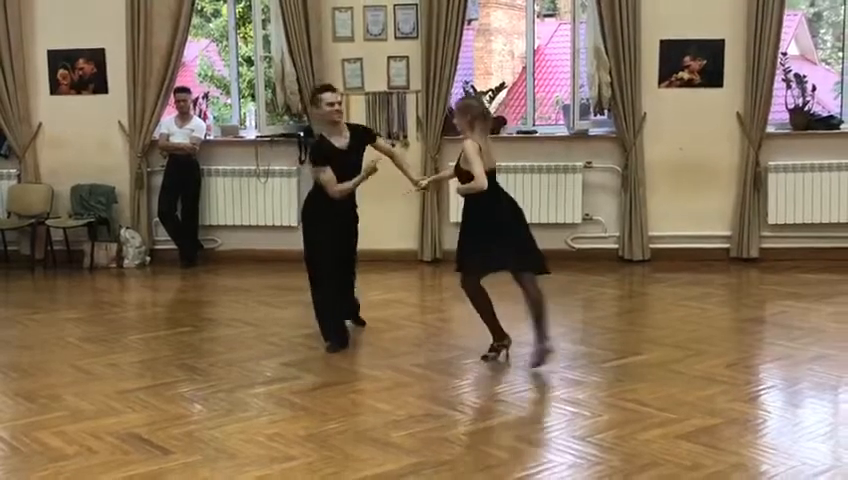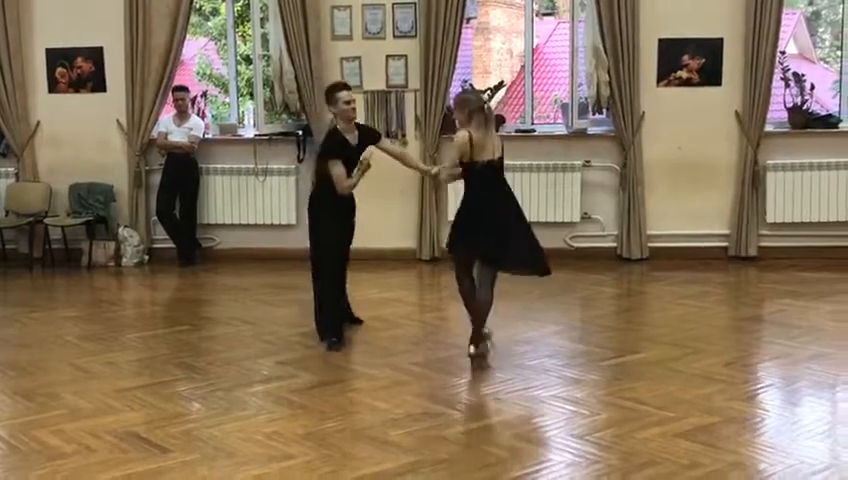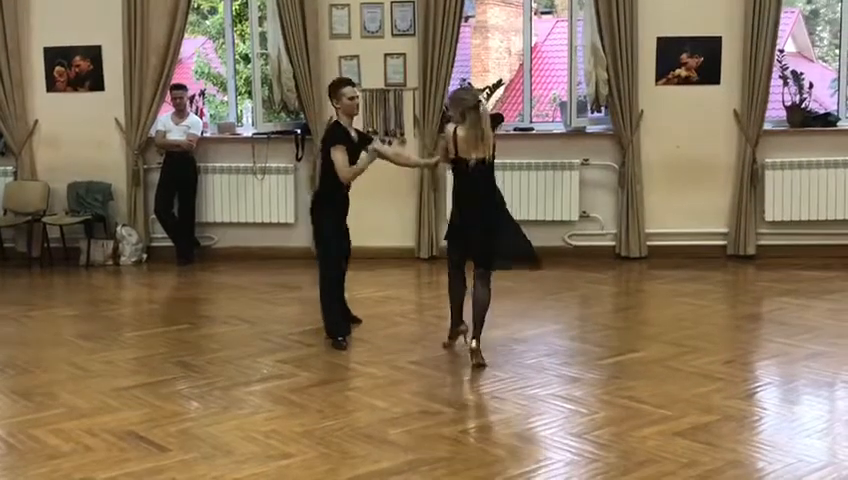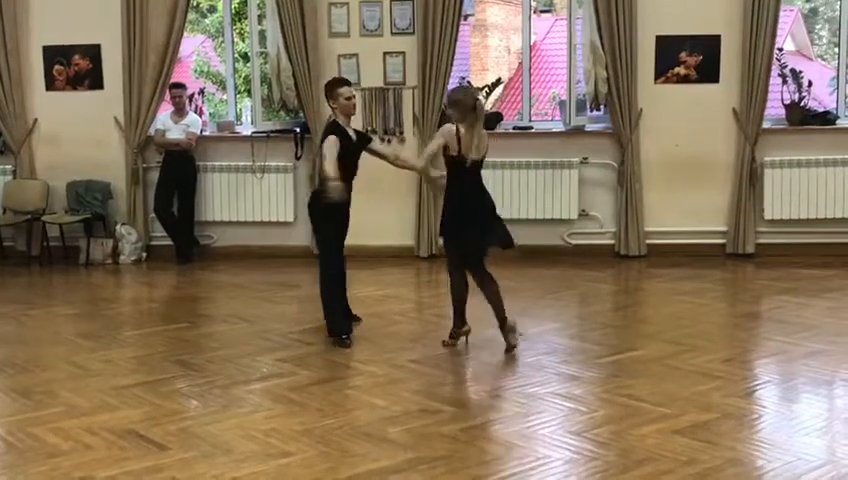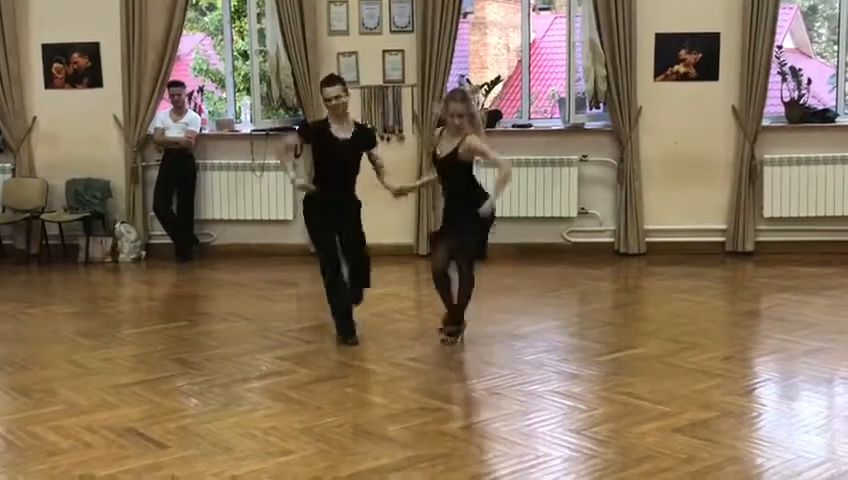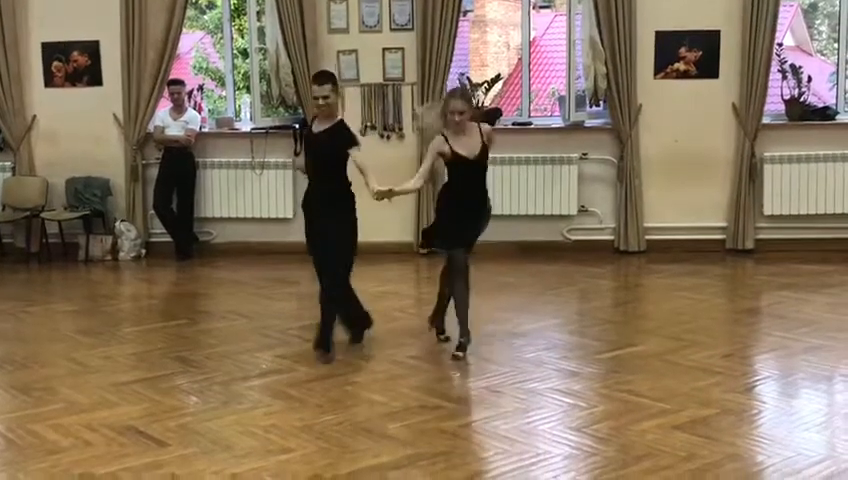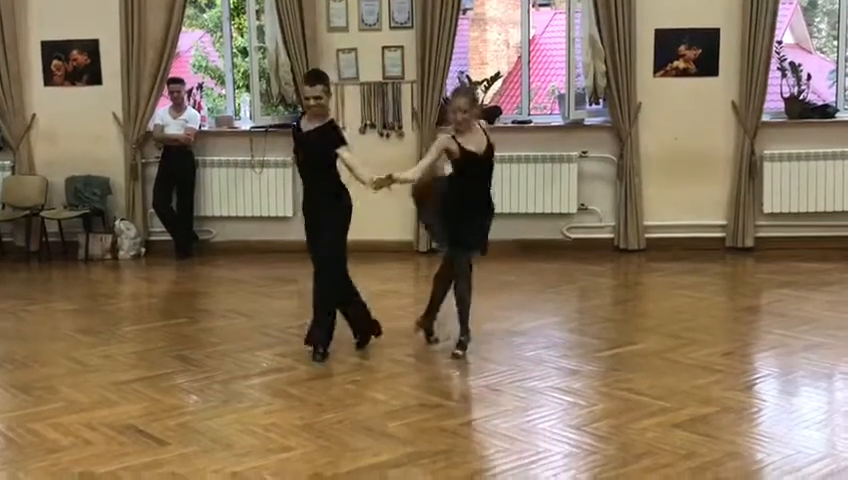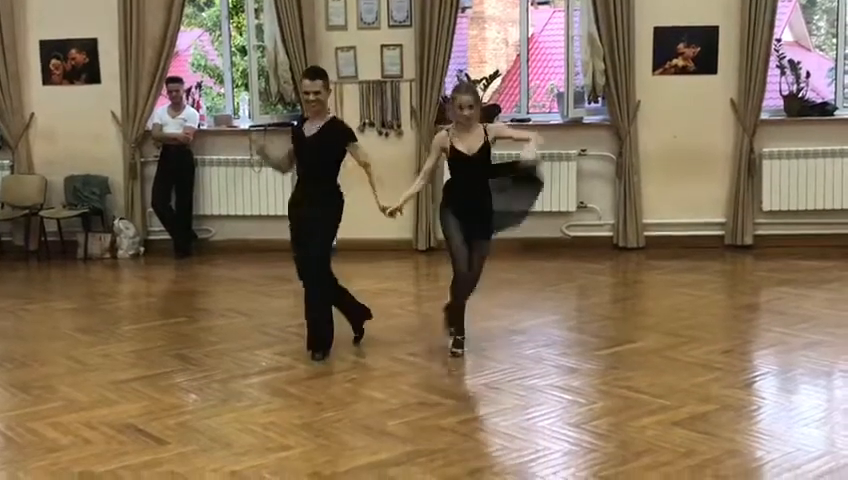
dt=0.2s
person 1, frame 1
left shoulder: (360, 133)
right shoulder: (319, 148)
left elbow: (391, 153)
right elbow: (335, 191)
left wrist: (413, 179)
right wrist: (362, 175)
left hip: (347, 211)
right hip: (319, 214)
left knee: (346, 265)
right knee: (323, 270)
left ankle: (348, 309)
right ankle: (334, 333)
person 1, frame 2
left shoulder: (364, 133)
right shoulder: (332, 142)
left elbow: (397, 153)
right elbow: (343, 187)
left wrist: (425, 169)
right wrist: (362, 169)
left hip: (345, 207)
right hip: (325, 209)
left knee: (340, 261)
right knee: (326, 265)
left ankle: (342, 312)
right ankle: (331, 331)
person 1, frame 3
left shoulder: (357, 135)
right shoulder: (335, 133)
left elbow: (391, 155)
right elbow: (345, 175)
left wrist: (426, 162)
right wrist: (368, 159)
left hip: (338, 204)
right hip: (327, 206)
left knee: (341, 258)
right knee: (332, 262)
left ankle: (340, 312)
right ankle: (336, 330)
person 1, frame 4
left shoulder: (356, 134)
right shoulder: (333, 132)
left elbow: (390, 156)
right elbow: (328, 155)
left wrist: (423, 170)
right wrist: (332, 180)
left hip: (340, 205)
right hip: (326, 205)
left knee: (336, 260)
right knee: (332, 263)
left ankle: (341, 312)
right ankle: (338, 328)
person 1, frame 5
left shoulder: (363, 133)
right shoulder: (316, 130)
left elbow: (378, 164)
right elbow: (286, 146)
left wrist: (387, 182)
right wrist: (293, 175)
left hip: (347, 204)
right hip: (319, 206)
left knee: (358, 260)
right knee: (330, 265)
left ankle: (349, 302)
right ankle: (345, 326)
person 1, frame 6
left shoulder: (343, 132)
right shoulder: (310, 125)
left elbow: (360, 163)
left wrist: (373, 187)
right wrist: (306, 166)
left hip: (339, 207)
right hip: (313, 205)
left knee: (335, 270)
right knee: (325, 270)
left ankle: (326, 339)
right ankle: (357, 320)
person 1, frame 7
left shoulder: (331, 131)
right shoulder: (301, 122)
left elbow: (349, 160)
left wrist: (370, 180)
right wrist: (300, 159)
left hip: (334, 205)
right hip: (312, 204)
left knee: (328, 270)
right knee: (330, 271)
left ankle: (320, 339)
right ankle: (364, 325)
person 1, frame 8
left shoulder: (338, 129)
right shoulder: (300, 128)
left elbow: (365, 163)
right elbow: (286, 166)
left wrist: (377, 199)
right wrist: (266, 155)
left hip: (326, 205)
right hip: (300, 204)
left knee: (315, 269)
right knee: (309, 270)
left ankle: (320, 340)
right ankle: (356, 313)
person 2, frame 1
left shoulder: (470, 144)
right shoulder: (483, 142)
left elbow: (480, 184)
right elbow: (457, 171)
left wrist: (462, 188)
right wrist: (432, 179)
left hip: (483, 221)
right hip: (501, 217)
left knee: (470, 282)
right knee: (525, 274)
left ankle: (499, 338)
right ankle: (541, 338)
person 2, frame 2
left shoulder: (463, 137)
right shoulder: (493, 137)
left elbow: (446, 176)
left wrist: (455, 170)
right wrist: (463, 169)
left hip: (477, 212)
right hip: (503, 211)
left knee: (463, 270)
right knee: (486, 276)
left ankle: (478, 334)
right ankle: (478, 335)
person 2, frame 3
left shoulder: (451, 131)
right shoulder: (489, 136)
left elbow: (445, 158)
left hip: (466, 212)
right hip: (491, 211)
left knee: (456, 268)
right knee: (482, 277)
left ankle: (457, 325)
right ankle: (475, 339)
person 2, frame 4
left shoulder: (449, 130)
right shoulder: (482, 136)
left elbow: (424, 159)
right wrist: (448, 177)
left hip: (459, 207)
right hip: (479, 206)
left knee: (457, 268)
right knee: (476, 268)
left ankle: (460, 325)
right ankle: (504, 325)
person 2, frame 5
left shoulder: (471, 141)
right shoulder: (440, 135)
left elbow: (505, 168)
left wrist: (491, 201)
right wrist: (412, 187)
left hip: (472, 209)
right hip: (455, 207)
left knee: (452, 266)
right knee: (439, 266)
left ankle: (455, 319)
right ankle: (454, 318)
person 2, frame 6
left shoulder: (484, 131)
right shoulder: (440, 142)
right elbow: (418, 181)
right wrist: (393, 191)
left hip: (474, 206)
right hip: (453, 209)
left knee: (455, 266)
right knee: (459, 268)
left ankle: (438, 317)
right ankle: (463, 334)
person 2, frame 7
left shoulder: (483, 129)
right shoulder: (447, 141)
right elbow: (417, 172)
right wrist: (393, 177)
left hip: (479, 208)
right hip: (457, 209)
left knee: (452, 264)
right knee: (460, 268)
left ankle: (428, 318)
right ankle: (463, 333)
person 2, frame 8
left shoulder: (491, 131)
right shoulder: (443, 138)
left elbow: (532, 138)
right elbow: (423, 178)
left wrist: (530, 149)
right wrist: (402, 201)
left hip: (482, 207)
right hip: (453, 208)
left knee: (473, 273)
right knee: (462, 270)
left ankle: (453, 312)
right ankle: (457, 331)
person 3, frame 1
left shoulder: (199, 124)
right shoulder: (167, 122)
left elbow: (193, 149)
right elbow: (161, 144)
left wrist: (171, 147)
right wrist: (182, 145)
left hip: (189, 168)
right hip: (172, 167)
left knee: (189, 212)
right knee: (164, 210)
left ankle: (189, 252)
right ankle: (190, 245)
person 3, frame 2
left shoulder: (197, 122)
right shoulder: (165, 120)
left elbow: (191, 148)
right elbow: (159, 143)
left wrist: (169, 145)
right wrist: (180, 144)
left hip: (188, 166)
right hip: (171, 165)
left knee: (188, 211)
right knee: (162, 209)
left ankle: (187, 251)
right ankle: (187, 244)
person 3, frame 3
left shoulder: (195, 121)
right shoulder: (163, 119)
left elbow: (189, 146)
right elbow: (157, 142)
left wrist: (168, 144)
right wrist: (178, 142)
left hip: (186, 164)
right hip: (169, 164)
left knee: (186, 209)
right knee: (161, 208)
left ankle: (185, 250)
right ankle: (186, 243)
person 3, frame 4
left shoulder: (194, 119)
right shoulder: (162, 117)
left elbow: (189, 145)
right elbow: (157, 140)
left wrist: (167, 143)
right wrist: (178, 141)
left hip: (185, 163)
right hip: (168, 162)
left knee: (185, 208)
right knee: (160, 206)
left ankle: (185, 248)
right ankle: (185, 241)
person 3, frame 5
left shoulder: (193, 117)
right shoulder: (162, 116)
left elbow: (188, 143)
right elbow: (156, 139)
left wrist: (167, 141)
right wrist: (178, 139)
left hip: (185, 161)
right hip: (168, 161)
left knee: (185, 206)
right knee: (160, 205)
left ankle: (184, 247)
right ankle: (185, 240)
person 3, frame 6
left shoulder: (193, 116)
right shoulder: (161, 114)
left elbow: (188, 141)
right elbow: (156, 137)
left wrist: (166, 139)
right wrist: (178, 137)
left hip: (185, 160)
right hip: (168, 159)
left knee: (185, 204)
right knee: (160, 203)
left ankle: (184, 245)
right ankle: (185, 238)
person 3, frame 7
left shoulder: (193, 114)
right shoulder: (161, 113)
left elbow: (187, 140)
right elbow: (156, 136)
left wrist: (166, 138)
right wrist: (177, 136)
left hip: (184, 158)
right hip: (167, 158)
left knee: (184, 203)
right knee: (159, 202)
left ankle: (184, 243)
right ankle: (185, 237)
person 3, frame 8
left shoulder: (191, 113)
right shoulder: (160, 112)
left elbow: (186, 139)
right elbow: (154, 135)
left wrist: (165, 137)
right wrist: (175, 135)
left hip: (183, 157)
right hip: (166, 157)
left knee: (183, 202)
right knee: (158, 201)
left ankle: (183, 242)
right ankle: (184, 236)
